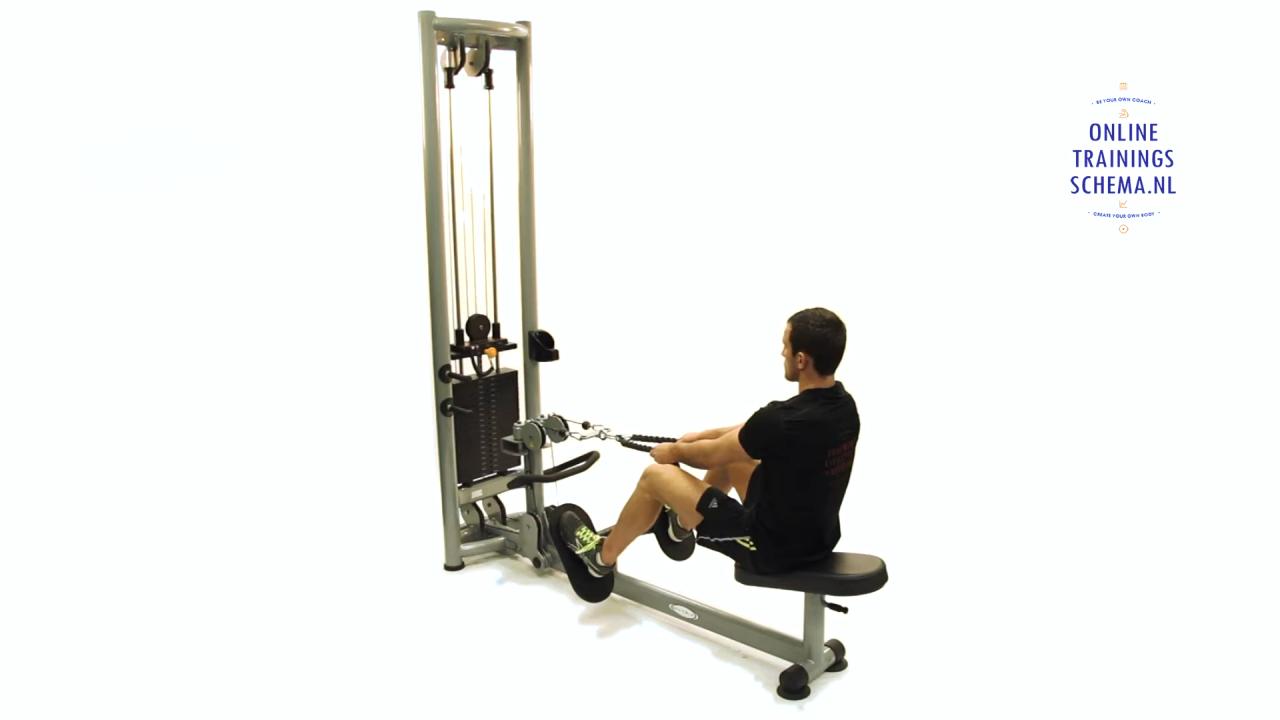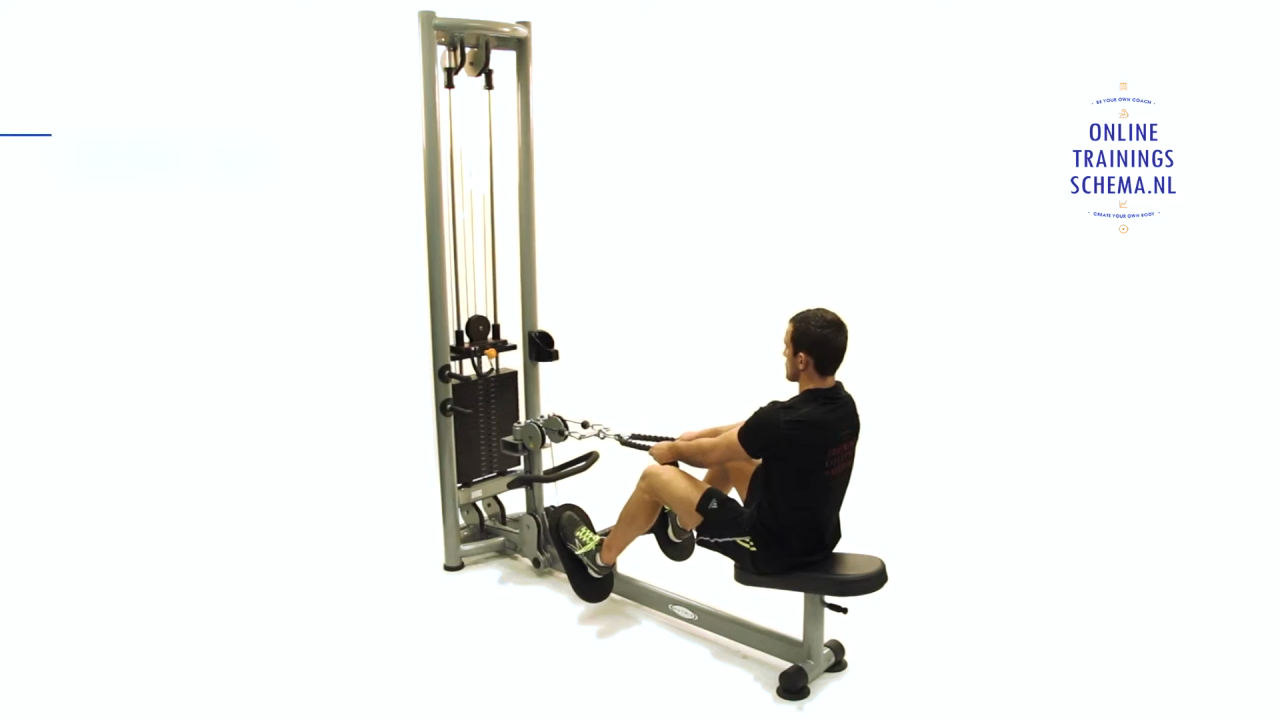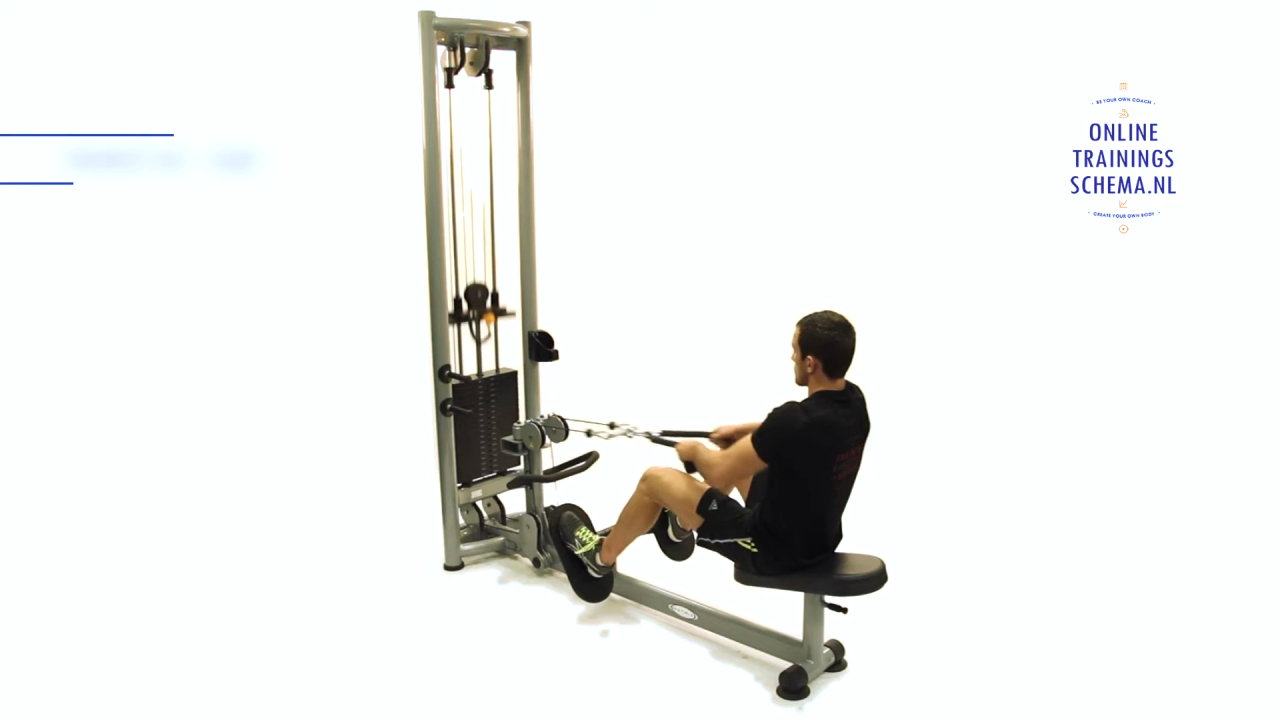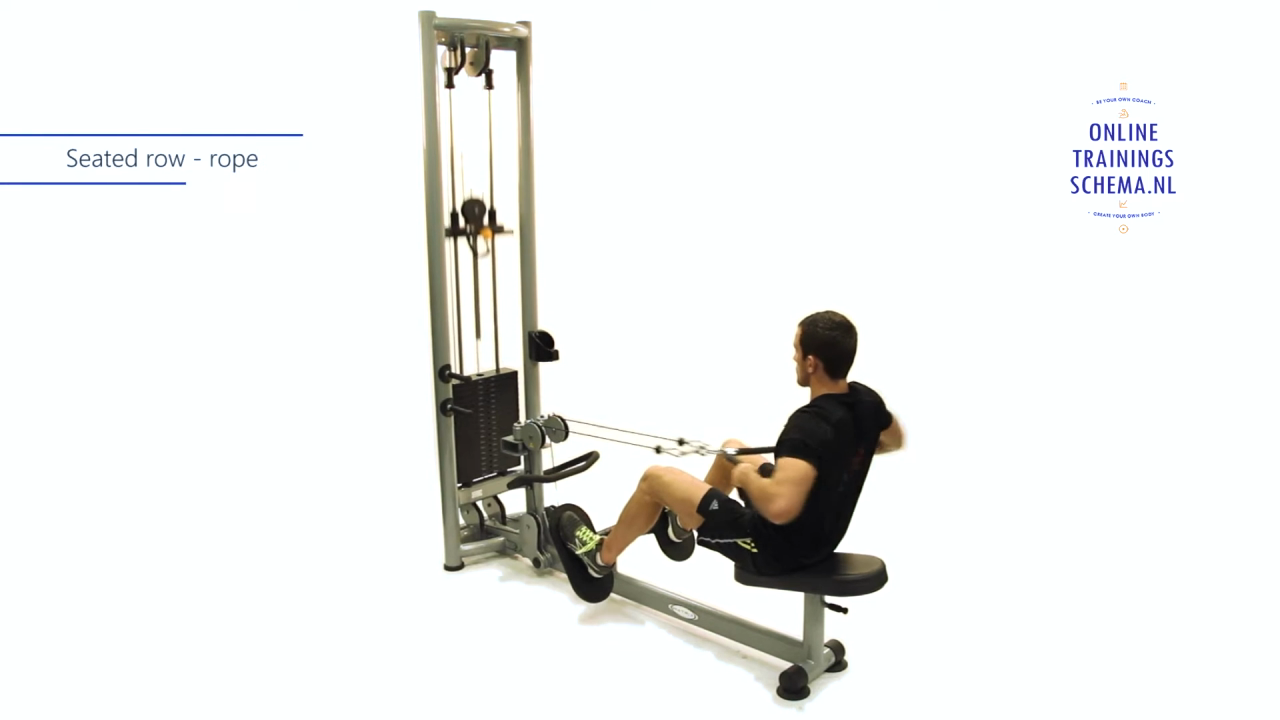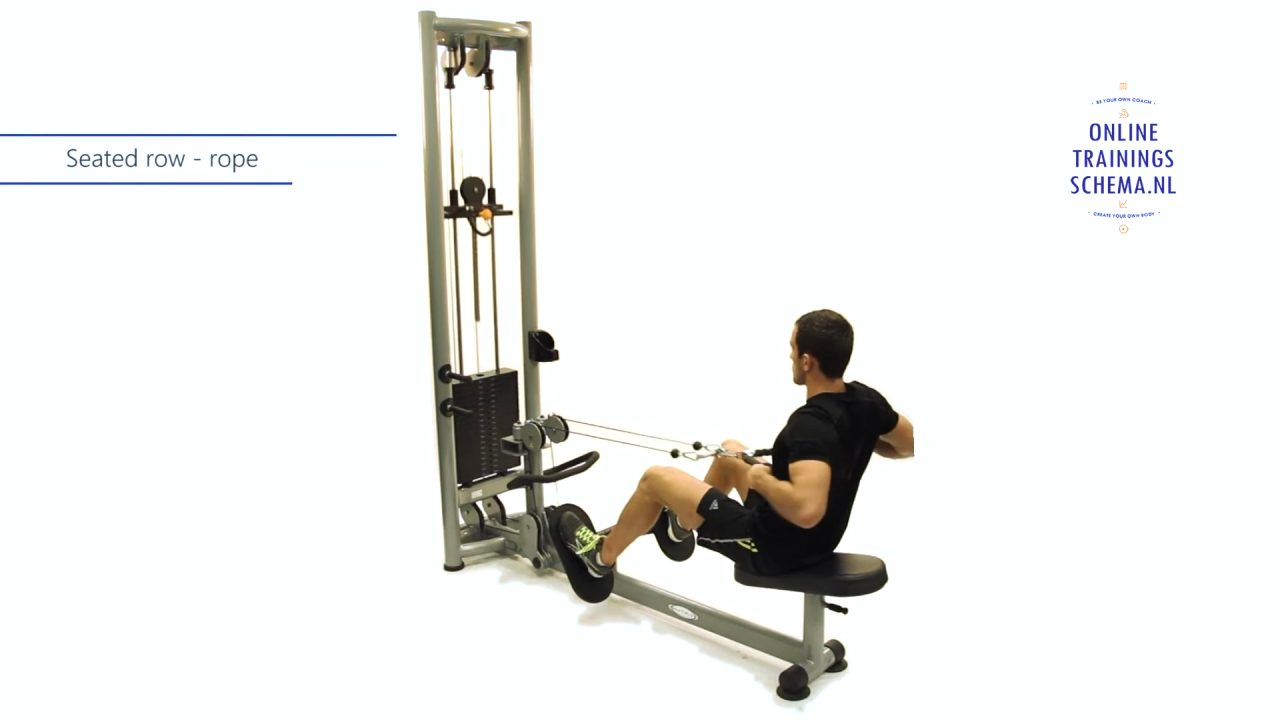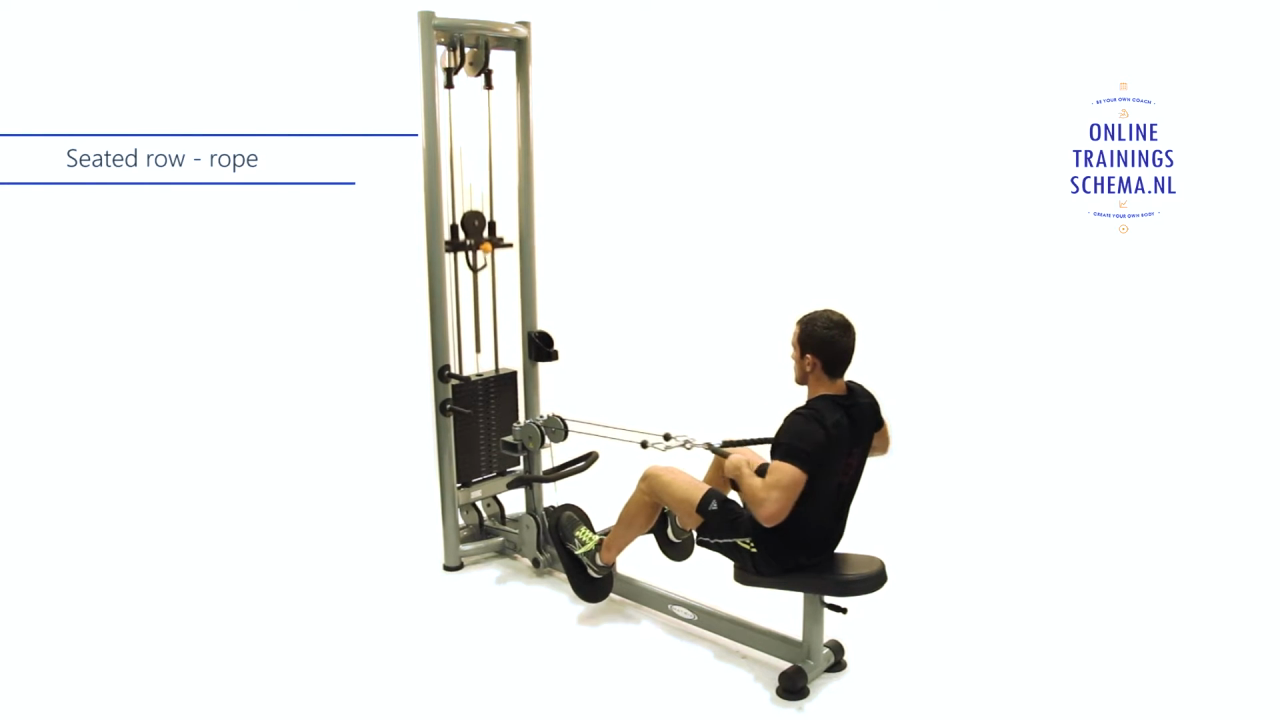
dt=0.3s
person 1, frame 1
left shoulder: (784, 419)
right shoulder: (842, 403)
left elbow: (711, 457)
left wrist: (674, 450)
right wrist: (703, 435)
left hip: (771, 546)
right hip: (817, 538)
left knee: (655, 476)
right knee: (730, 451)
left ankle: (602, 555)
right ankle: (683, 521)
person 1, frame 2
left shoulder: (785, 419)
right shoulder: (841, 401)
left elbow: (708, 454)
left wrist: (672, 449)
right wrist: (700, 435)
left hip: (772, 547)
right hip: (818, 537)
left knee: (654, 477)
right knee: (729, 451)
left ankle: (603, 556)
right ankle: (683, 522)
person 1, frame 3
left shoulder: (796, 420)
right shoulder: (853, 401)
left elbow: (719, 471)
left wrist: (695, 450)
right wrist: (746, 431)
left hip: (773, 546)
right hip: (817, 537)
left knee: (655, 479)
right knee: (735, 453)
left ankle: (602, 556)
right ankle: (683, 522)
person 1, frame 4
left shoulder: (810, 423)
right shoulder: (867, 402)
left elbow: (778, 508)
right elbow: (896, 441)
left wrist: (747, 477)
left hip: (775, 548)
right hip: (819, 539)
left knee: (656, 478)
right knee: (732, 448)
left ankle: (602, 556)
right ankle: (684, 521)
person 1, frame 5
left shoulder: (811, 423)
right shoulder: (866, 401)
left elbow: (807, 509)
right elbow: (911, 445)
left wrist: (760, 479)
left hip: (772, 547)
right hip: (818, 540)
left knee: (655, 479)
right knee: (730, 450)
left ankle: (603, 555)
right ankle: (683, 521)
person 1, frame 6
left shoulder: (806, 424)
right shoulder: (863, 402)
left elbow: (768, 510)
right elbow: (881, 445)
left wrist: (741, 470)
left hip: (774, 548)
right hip: (819, 538)
left knee: (654, 478)
right knee: (731, 454)
left ankle: (602, 556)
right ankle: (682, 522)
